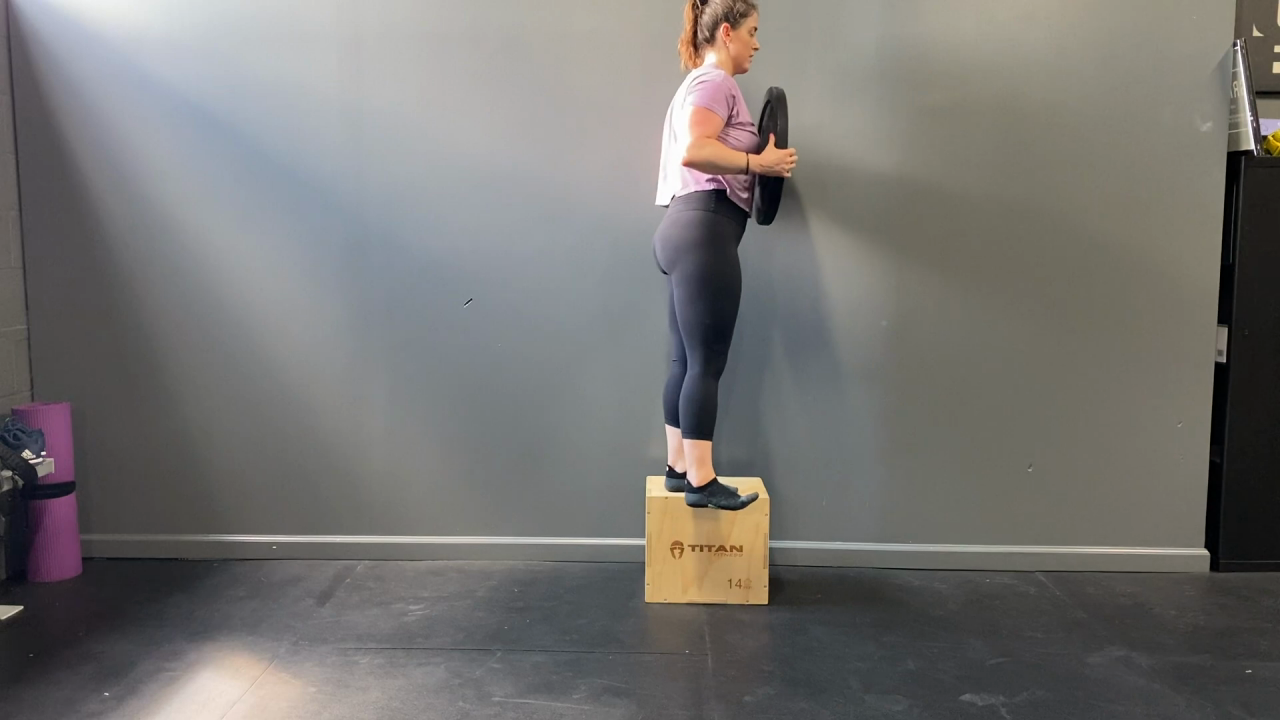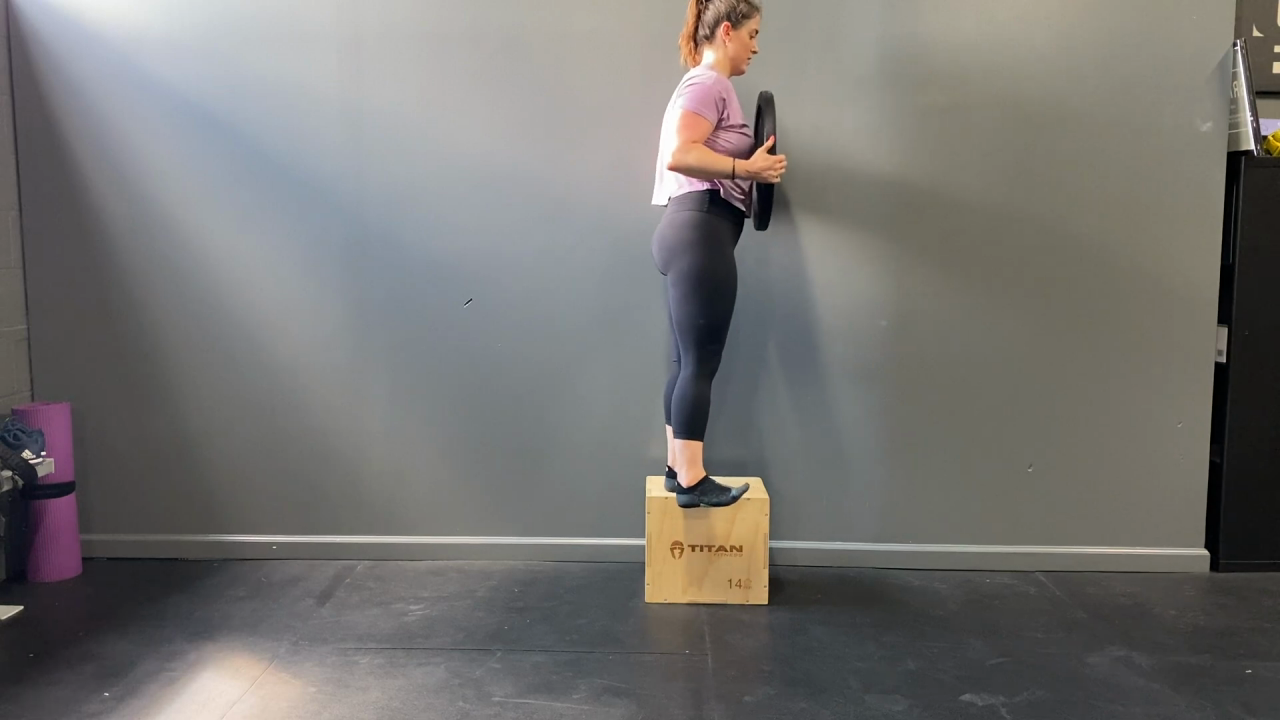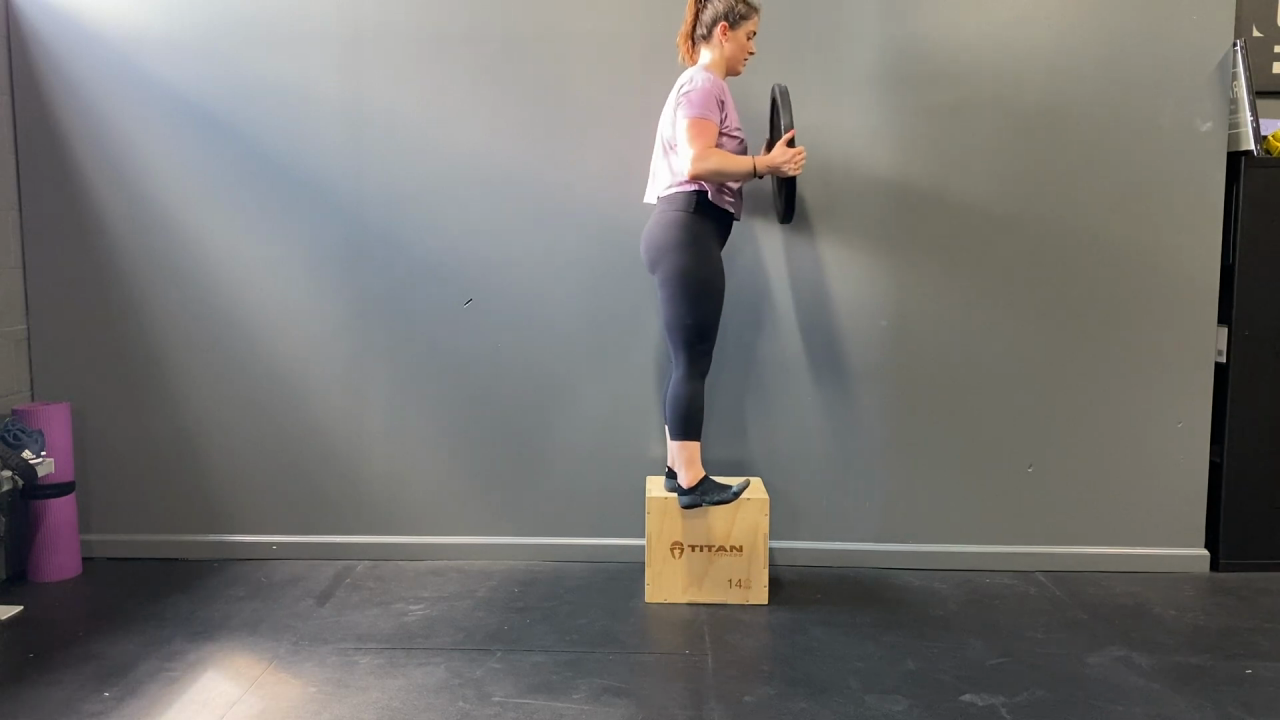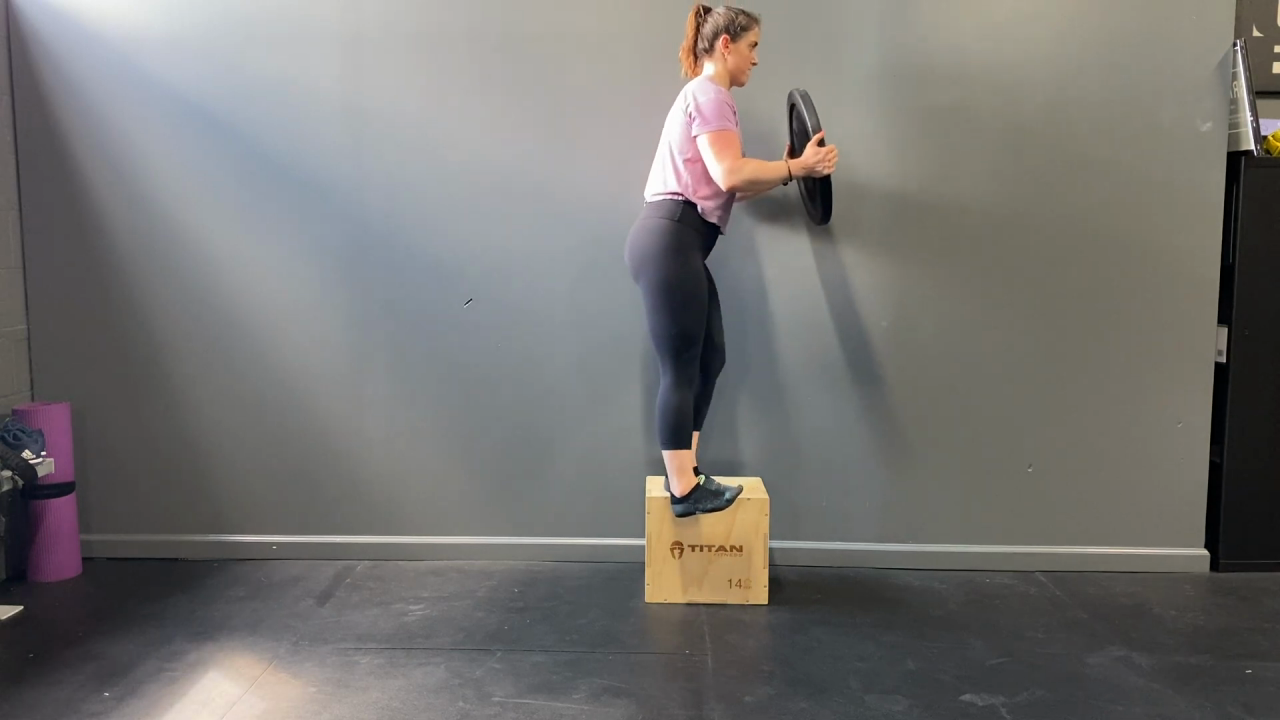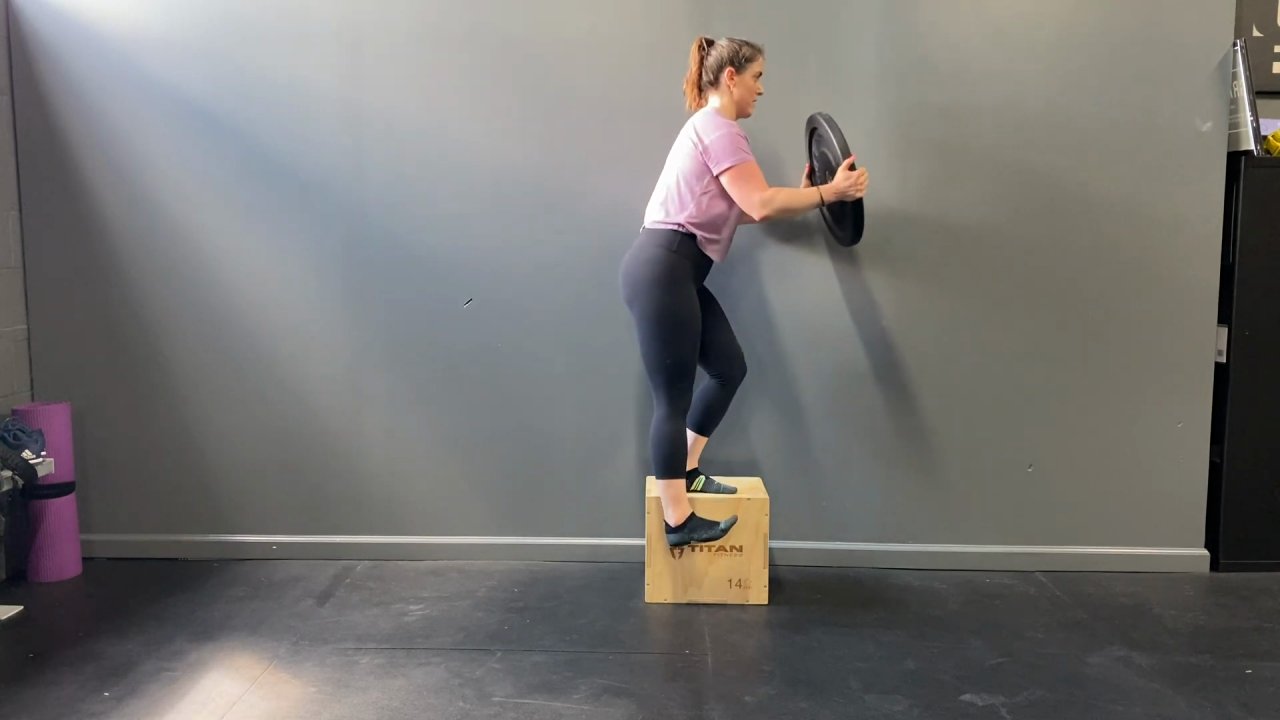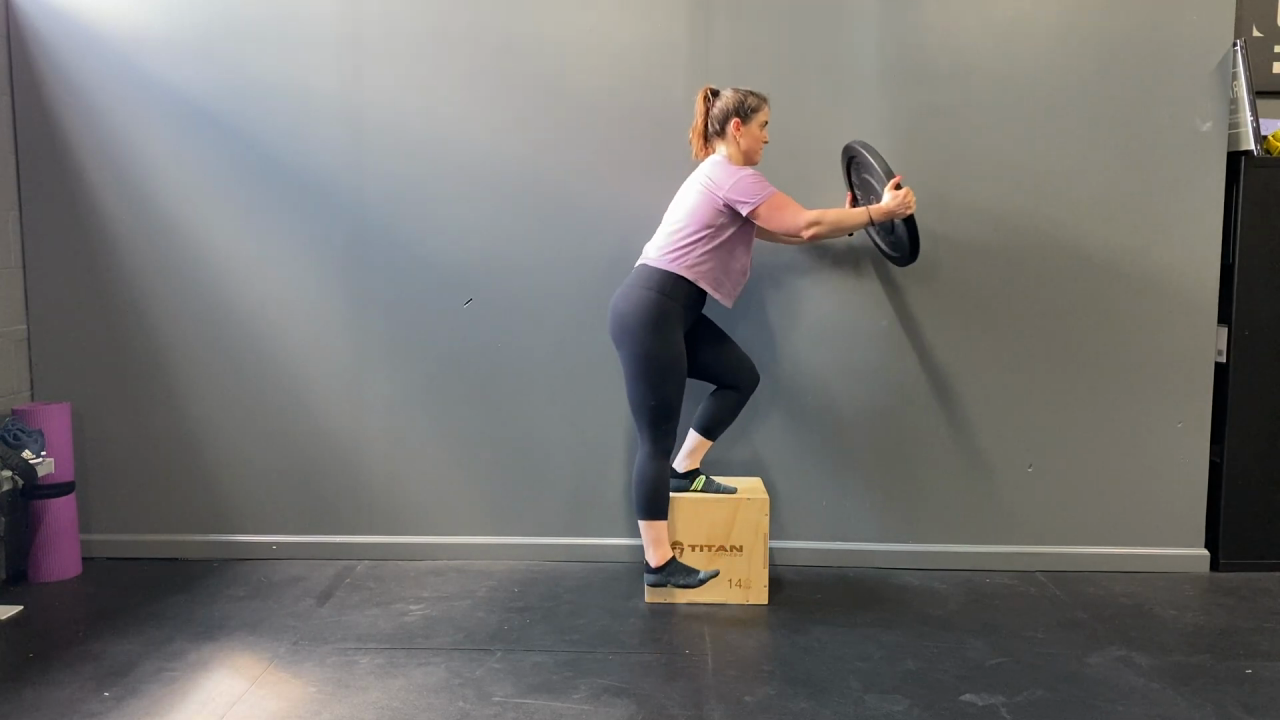
dt=0.5s
person 1, frame 1
left shoulder: (702, 85)
right shoulder: (713, 83)
right elbow: (692, 151)
left wrist: (760, 163)
right wrist: (758, 163)
left hip: (688, 229)
right hip: (703, 231)
left knee: (688, 360)
right knee: (706, 362)
left ankle: (679, 467)
right ankle: (702, 480)
person 1, frame 2
left shoulder: (707, 86)
right shoulder: (707, 84)
right elbow: (679, 154)
left wrist: (754, 166)
right wrist: (747, 168)
left hip: (691, 230)
right hip: (700, 231)
left knee: (690, 361)
right knee: (701, 363)
left ankle: (679, 468)
right ankle: (692, 480)
person 1, frame 3
left shoulder: (702, 85)
right shoulder: (703, 84)
right elbow: (696, 163)
left wrist: (764, 165)
right wrist: (764, 165)
left hip: (683, 233)
right hip: (687, 233)
left knee: (689, 362)
right knee: (692, 363)
left ankle: (679, 469)
right ankle: (692, 481)
person 1, frame 4
left shoulder: (705, 96)
right shoulder: (709, 95)
left elbow: (729, 187)
right elbow: (730, 174)
left wrist: (785, 171)
right wrist: (799, 167)
left hip: (677, 245)
right hip: (668, 243)
left knee: (708, 361)
right knee: (681, 370)
left ankle: (685, 471)
right ankle: (684, 490)
person 1, frame 5
left shoulder: (709, 128)
right shoulder: (718, 129)
left elbow: (745, 208)
right elbow: (760, 205)
left wrist: (805, 194)
right wrist: (830, 192)
left hip: (674, 272)
right hip: (662, 272)
left knee: (729, 367)
right knee: (673, 400)
left ankle: (686, 471)
right ankle: (679, 520)
person 1, frame 6
left shoulder: (719, 176)
right shoulder: (733, 178)
left elbow: (784, 231)
right elbow: (804, 226)
left wrist: (847, 222)
right wrist: (879, 212)
left hip: (664, 310)
right hip: (649, 312)
left knee: (741, 377)
right knee: (656, 440)
left ankle: (684, 471)
right ankle: (659, 562)
